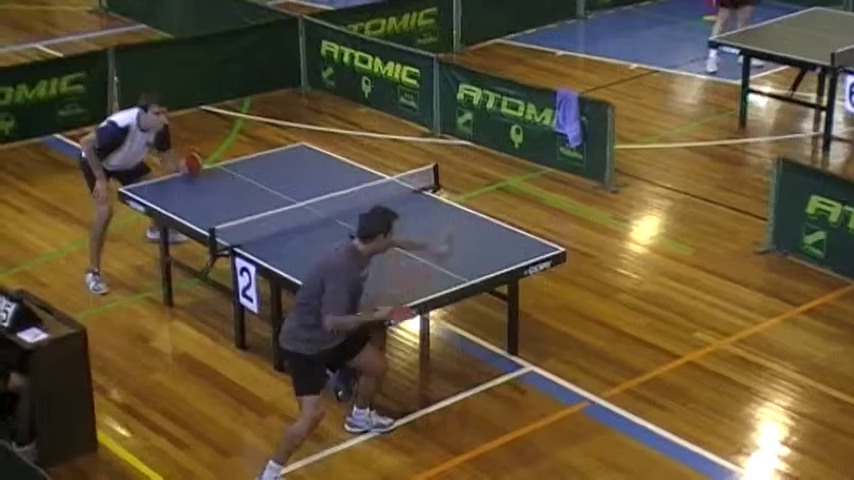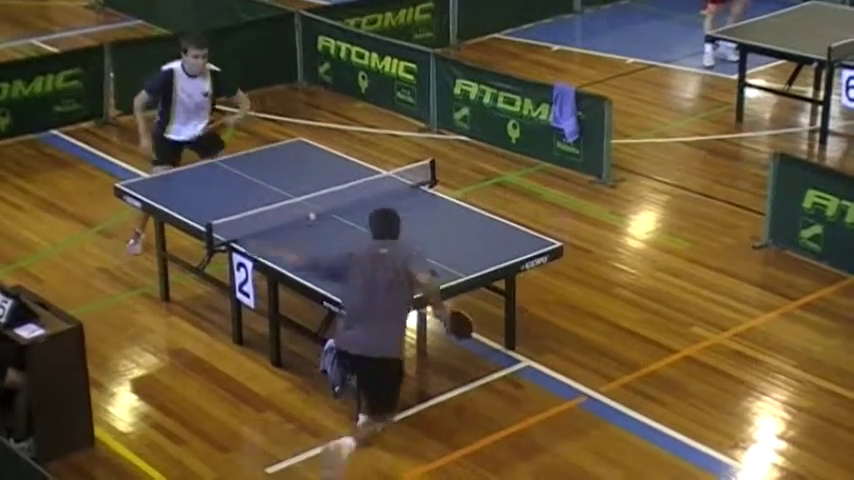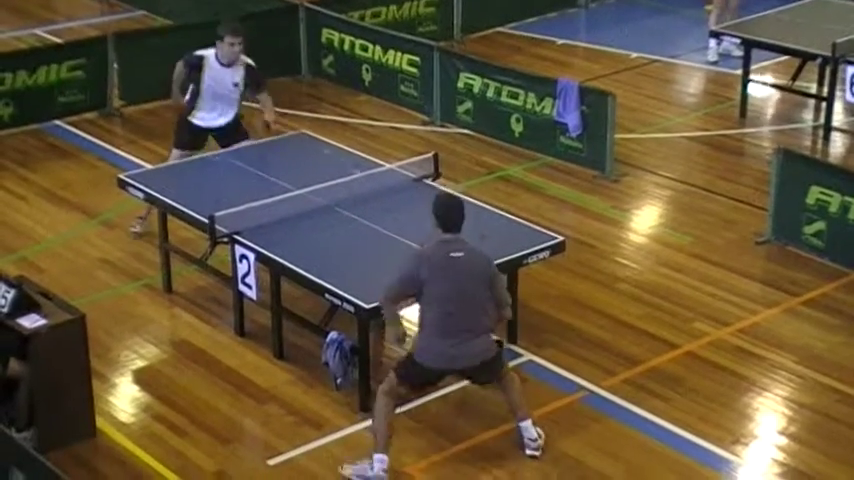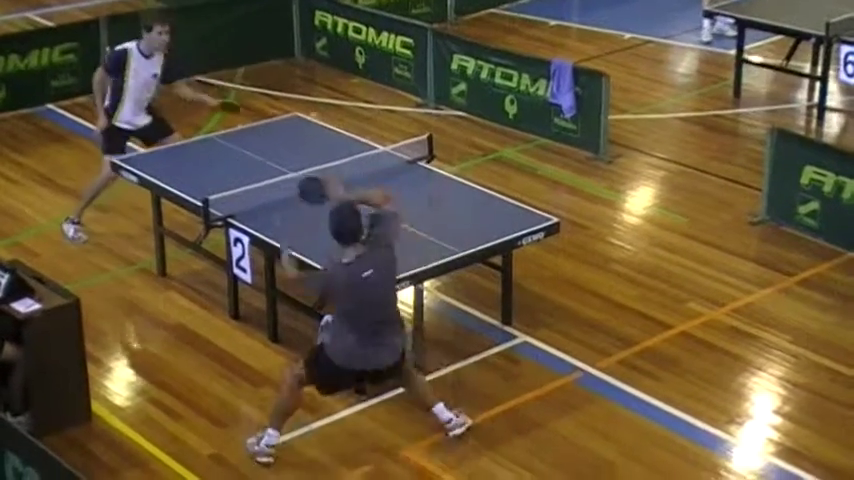
dt=0.7s
person 1, frame 1
left shoulder: (357, 248)
right shoulder: (343, 266)
left elbow: (392, 244)
right elbow: (332, 322)
left wrist: (427, 247)
right wrist: (376, 316)
left hip: (335, 334)
right hip: (302, 342)
left knee: (377, 366)
right knee: (313, 414)
left ankle: (359, 416)
person 1, frame 2
left shoulder: (354, 257)
right shoulder: (408, 256)
left elbow: (311, 265)
right elbow: (424, 280)
right wrist: (440, 306)
left hip: (347, 344)
right hip: (384, 349)
left knee: (369, 377)
right knee: (381, 417)
left ankle: (364, 424)
right ankle: (344, 447)
person 1, frame 3
left shoulder: (423, 258)
right shoulder: (483, 261)
left elbow: (389, 299)
right elbow: (505, 313)
left wrist: (393, 327)
left hip: (432, 352)
right hip: (477, 350)
left knee: (386, 393)
right knee: (506, 377)
right ankle: (530, 436)
person 1, frame 4
left shoulder: (333, 275)
right shoulder: (382, 247)
left elbow: (316, 286)
right elbow: (385, 200)
left wrist: (288, 264)
right wrist: (346, 197)
left hip: (344, 355)
right hip: (388, 351)
left knee: (293, 379)
right knee: (407, 372)
left ankle: (267, 443)
right ankle: (451, 419)
person 2, frame 1
left shoulder: (160, 127)
right shoulder: (120, 125)
left elbow: (167, 158)
right elbow: (86, 143)
left wrist: (181, 167)
right wrist: (100, 179)
left hip: (128, 162)
right hip: (97, 162)
right knee: (105, 210)
left ankle: (156, 230)
right ankle: (92, 271)
person 2, frame 2
left shoulder: (214, 74)
right shoulder: (168, 73)
left elbow: (241, 98)
right elbow: (139, 101)
left wrist: (239, 116)
right wrist: (144, 137)
left hip: (203, 132)
right hip: (168, 134)
right ankle: (138, 233)
person 2, frame 3
left shoulder: (247, 67)
right shoulder: (201, 58)
left elbow: (263, 96)
right elbow: (181, 67)
left wrist: (269, 113)
right wrist: (177, 93)
left hip: (227, 121)
right hip: (194, 119)
right ankle: (144, 215)
person 2, frame 4
left shoulder: (161, 57)
right shoulder: (122, 54)
left elbow: (177, 87)
right elbow: (99, 79)
left wrist: (204, 98)
right wrist: (101, 112)
left hip: (145, 117)
right hip: (116, 122)
right knee: (108, 174)
right ankle: (73, 220)
